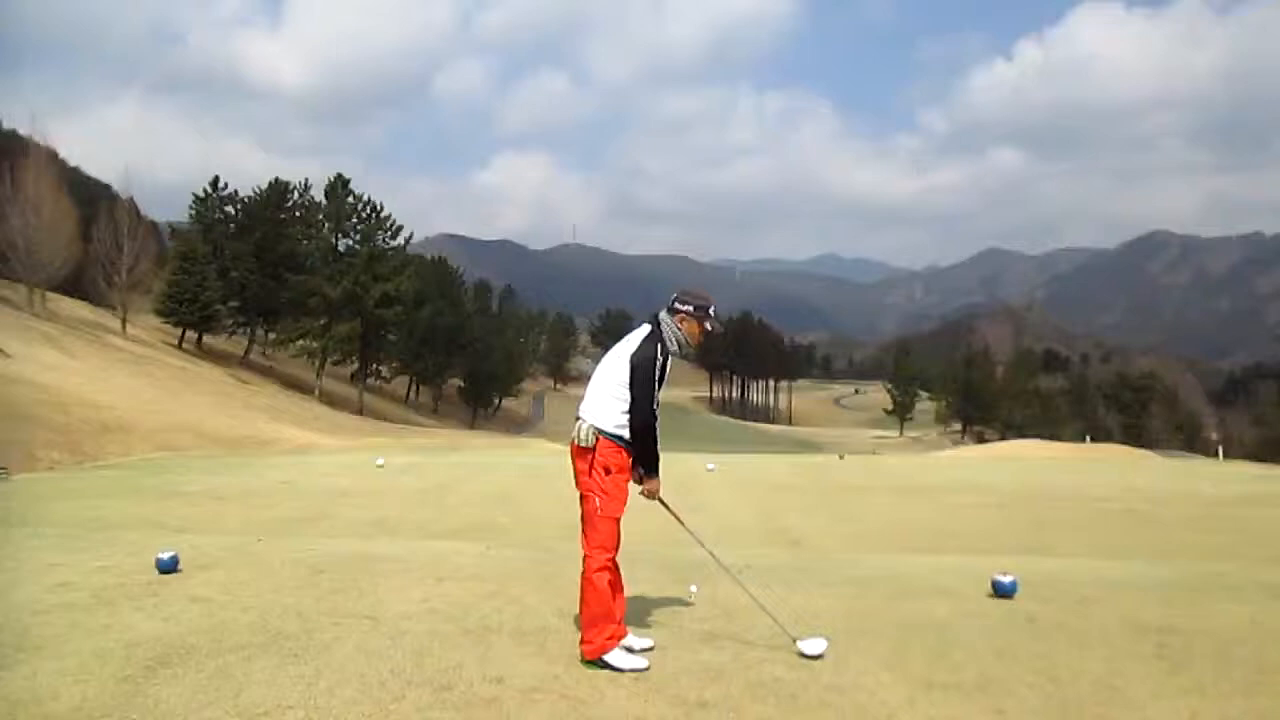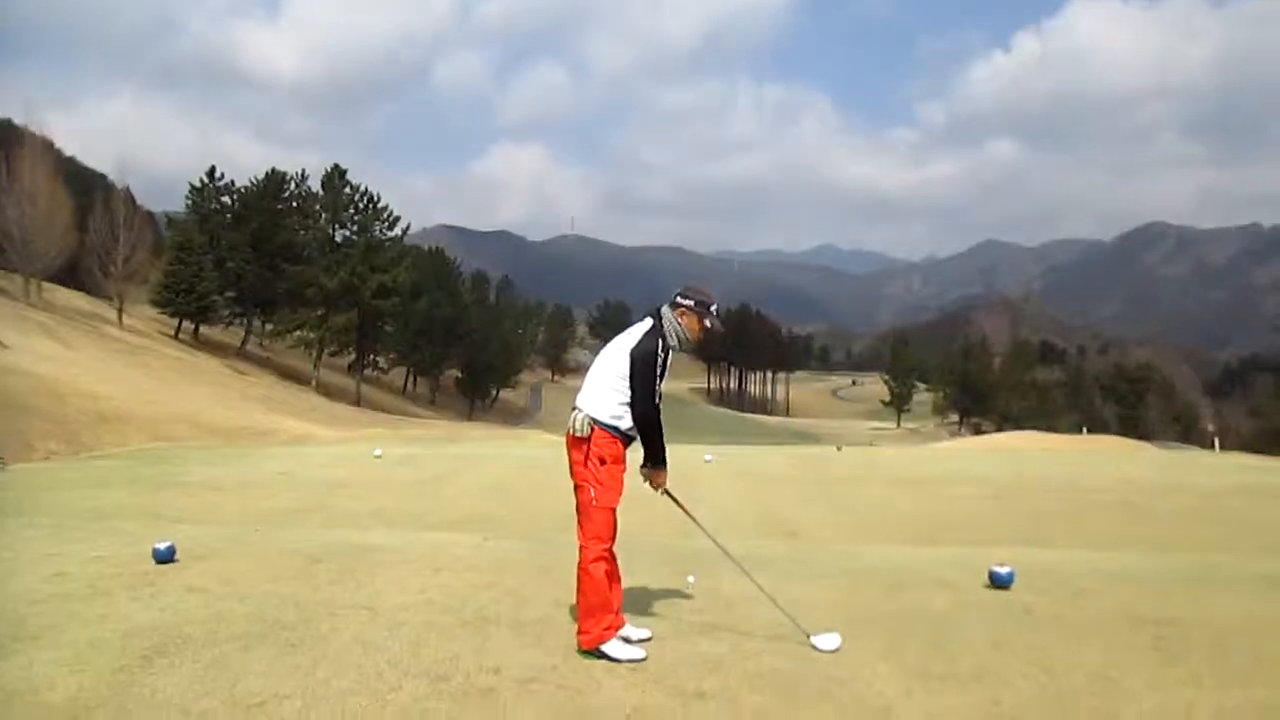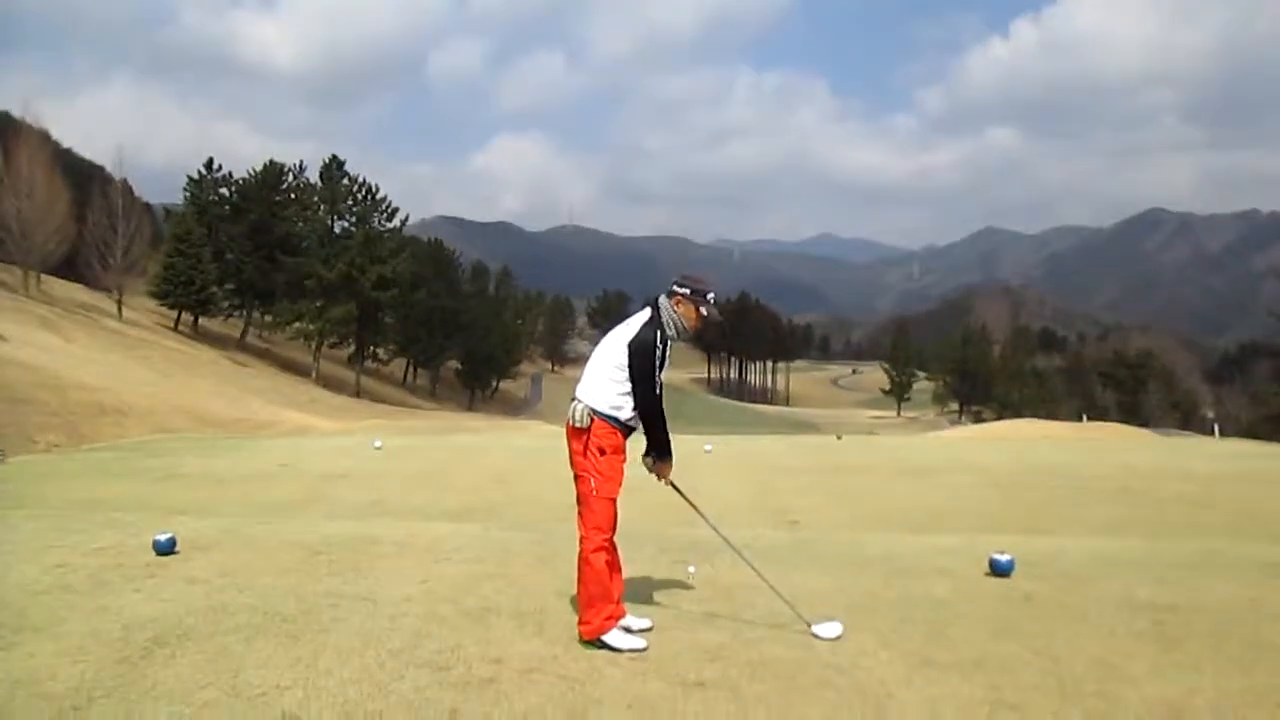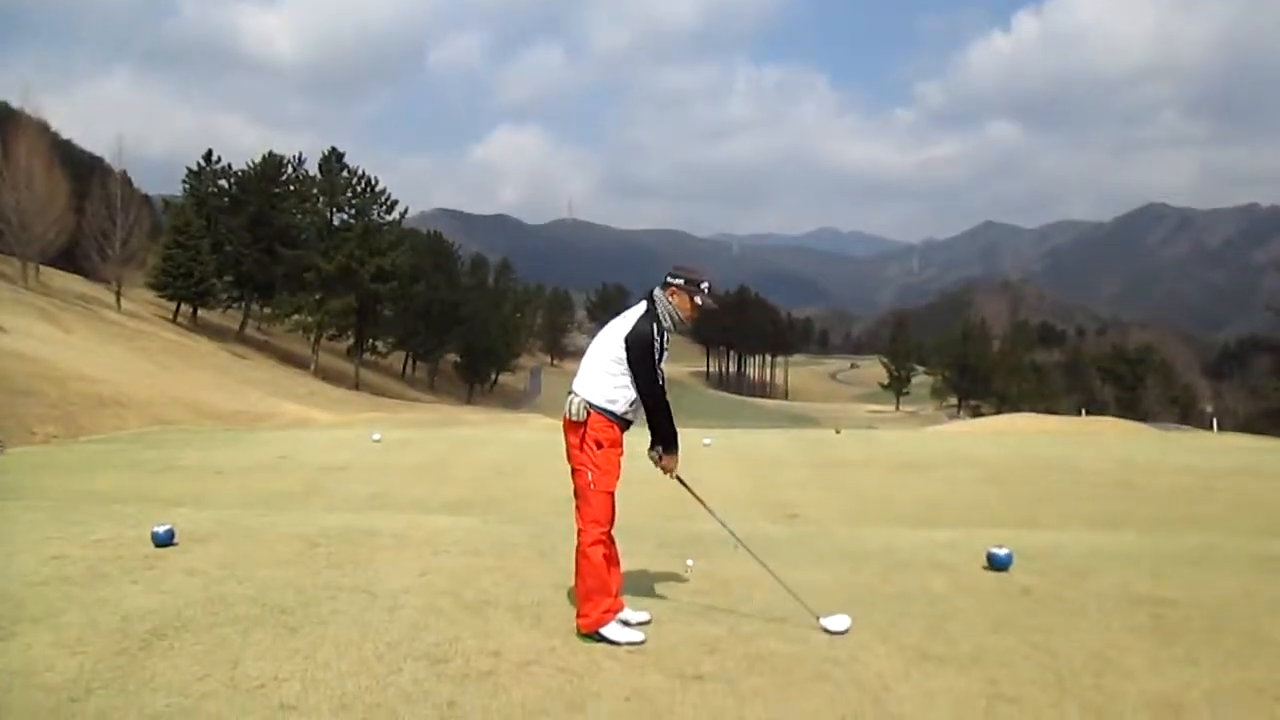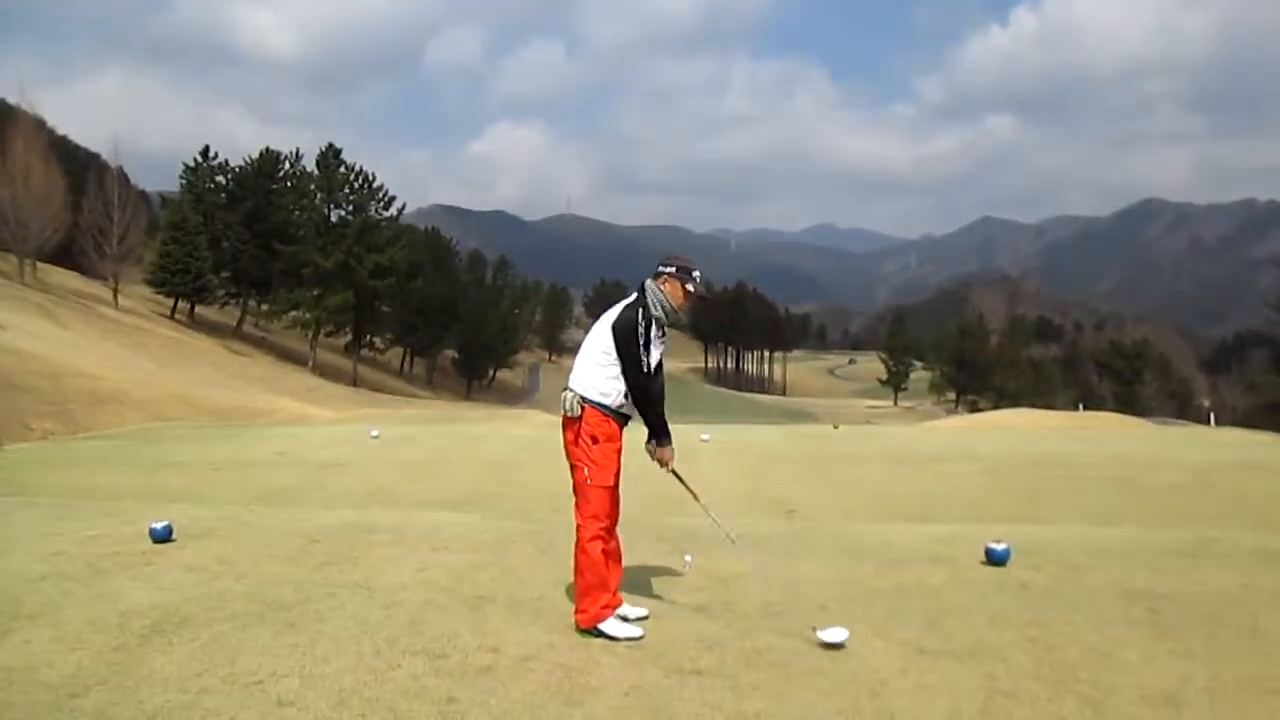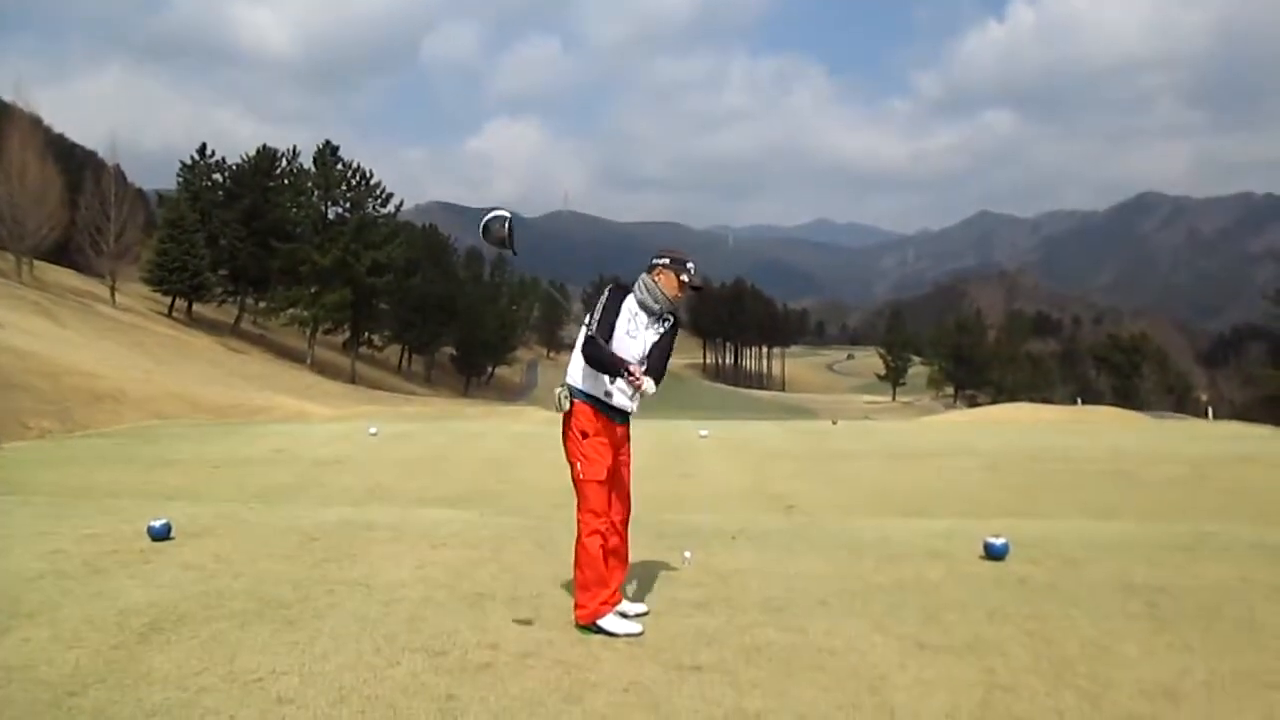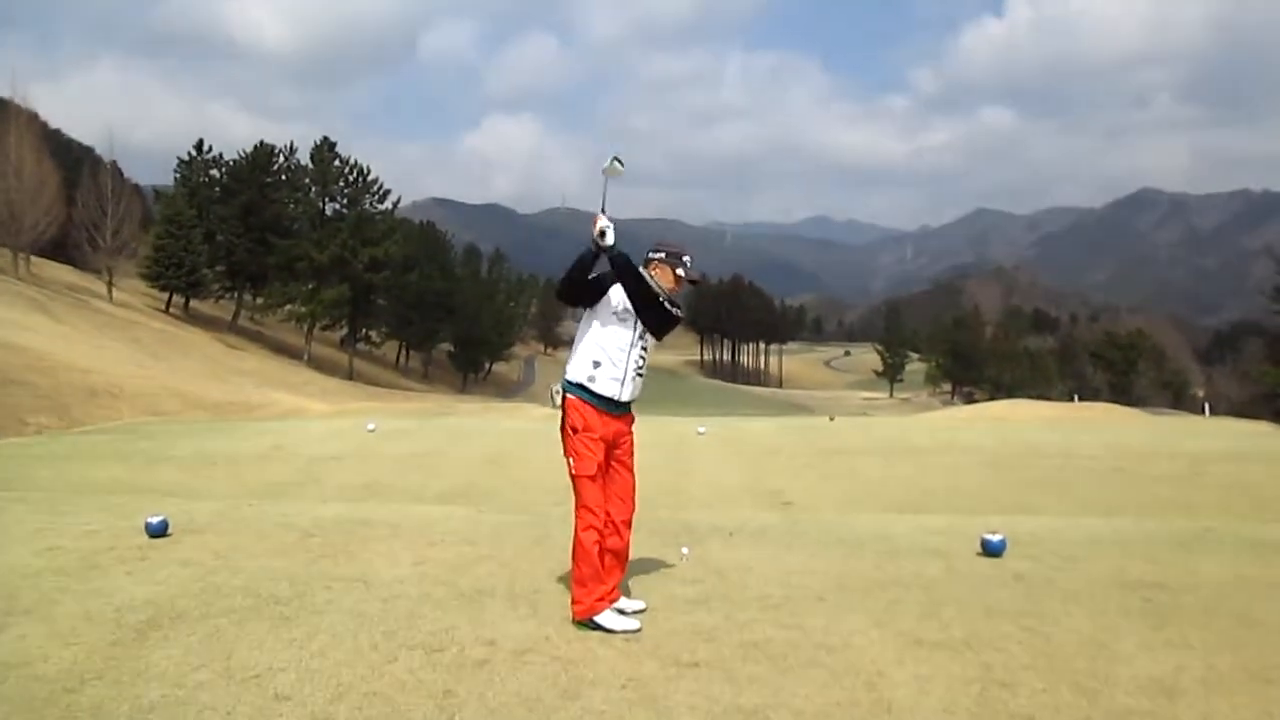
dt=0.3s
person 1, frame 1
left shoulder: (650, 343)
right shoulder: (651, 350)
right elbow: (642, 416)
left wrist: (640, 464)
right wrist: (650, 472)
left hip: (608, 450)
right hip: (602, 450)
left knee: (607, 546)
right knee: (600, 547)
left ankle: (612, 630)
right ankle: (599, 644)
person 1, frame 2
left shoulder: (653, 337)
right shoulder: (651, 344)
left elbow: (646, 407)
right elbow: (644, 410)
left wrist: (651, 459)
right wrist: (657, 463)
left hip: (605, 441)
right hip: (597, 441)
left knee: (604, 536)
right knee: (596, 538)
left ankle: (610, 621)
right ankle: (597, 633)
person 1, frame 3
left shoulder: (652, 329)
right shoulder: (649, 335)
left elbow: (648, 398)
right elbow: (648, 401)
left wrist: (654, 449)
right wrist: (663, 455)
left hip: (605, 432)
right hip: (597, 432)
left knee: (605, 527)
right knee: (597, 527)
left ankle: (610, 610)
right ankle: (598, 624)
person 1, frame 4
left shoulder: (651, 323)
right shoulder: (646, 330)
left elbow: (651, 392)
right elbow: (652, 394)
left wrist: (657, 443)
right wrist: (669, 447)
left hip: (603, 425)
right hip: (593, 425)
left knee: (603, 520)
right knee: (594, 522)
left ankle: (609, 603)
right ankle: (596, 617)
person 1, frame 5
left shoulder: (655, 323)
right shoulder: (634, 314)
left elbow: (652, 381)
right elbow: (637, 385)
left wrist: (658, 436)
right wrist: (663, 437)
left hip: (609, 423)
right hip: (591, 421)
left knee: (608, 516)
right knee: (594, 517)
left ankle: (608, 599)
right ankle: (594, 613)
person 1, frame 6
left shoulder: (667, 323)
right shoulder: (617, 298)
left elbow: (657, 366)
right elbow: (592, 350)
left wrist: (646, 378)
right wrist: (625, 368)
left hip: (618, 421)
right hip: (587, 416)
left knee: (617, 513)
right knee: (594, 514)
left ankle: (609, 595)
right ankle: (592, 608)
person 1, frame 7
left shoulder: (668, 313)
right shoulder: (609, 285)
left elbow: (644, 301)
right elbow: (567, 293)
left wrist: (614, 250)
right wrist: (596, 247)
left hip: (621, 417)
right hip: (584, 412)
left knee: (620, 511)
right knee: (591, 511)
left ankle: (608, 592)
right ankle: (589, 605)
